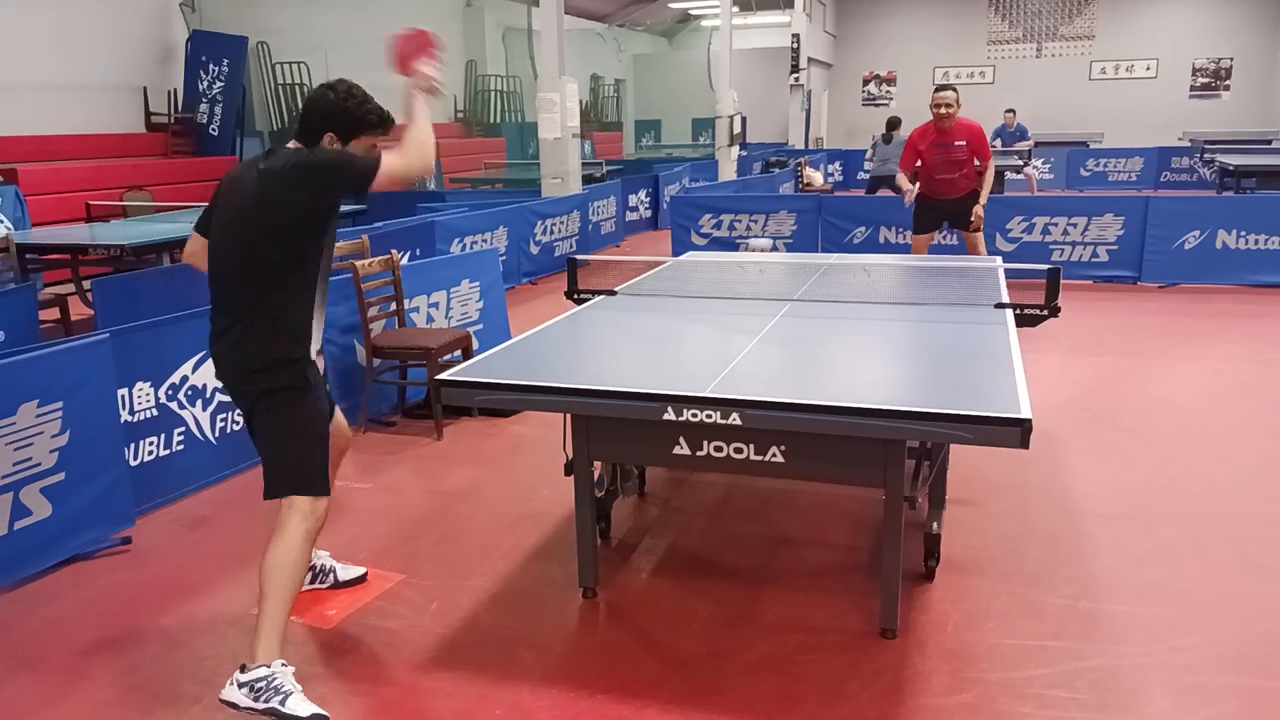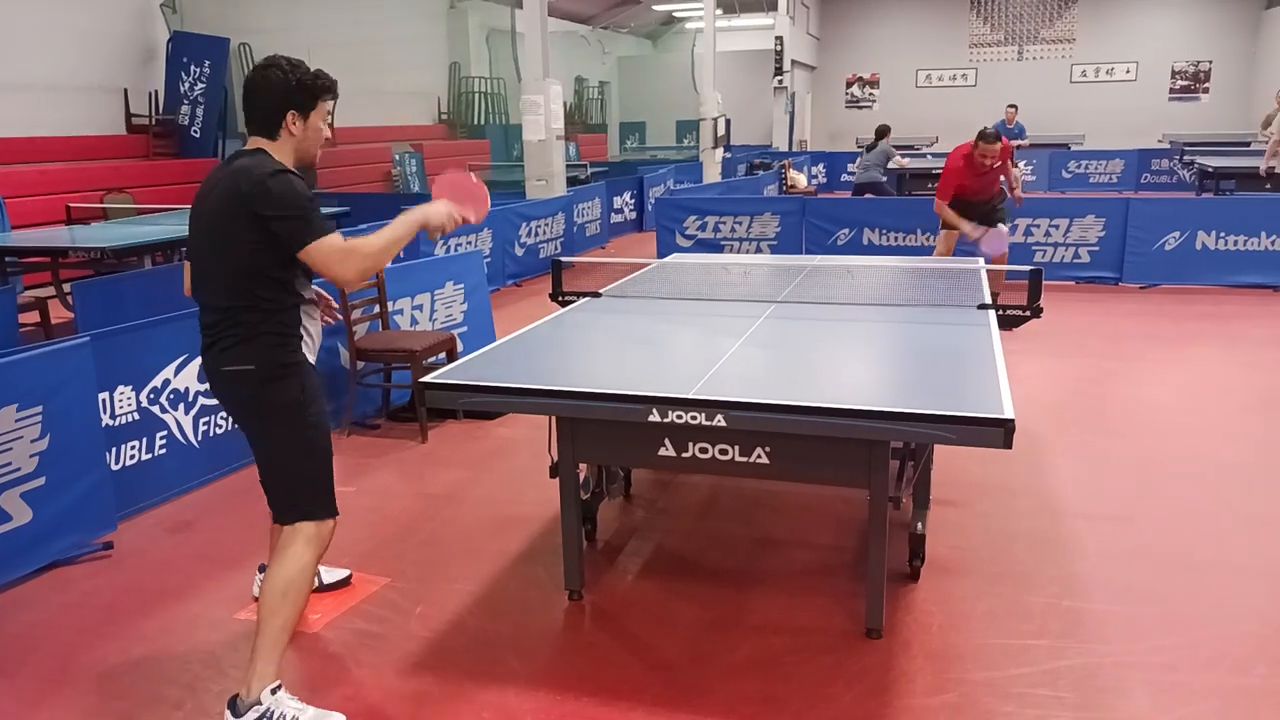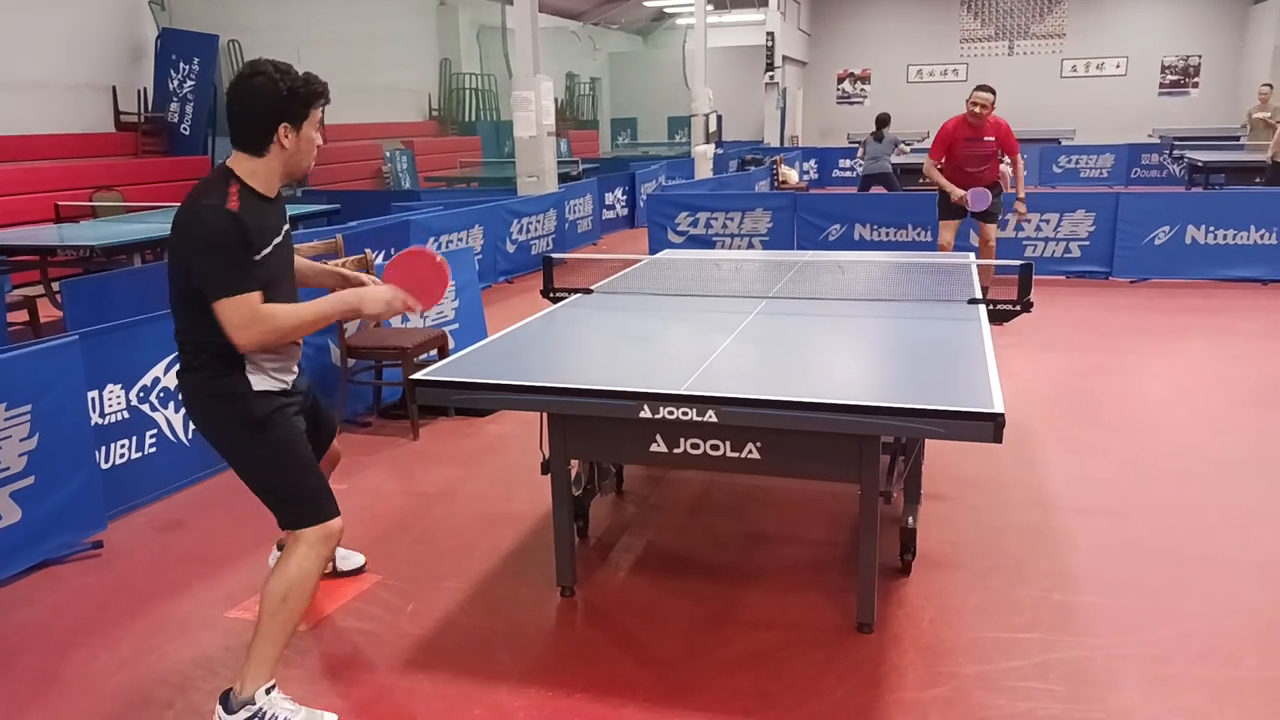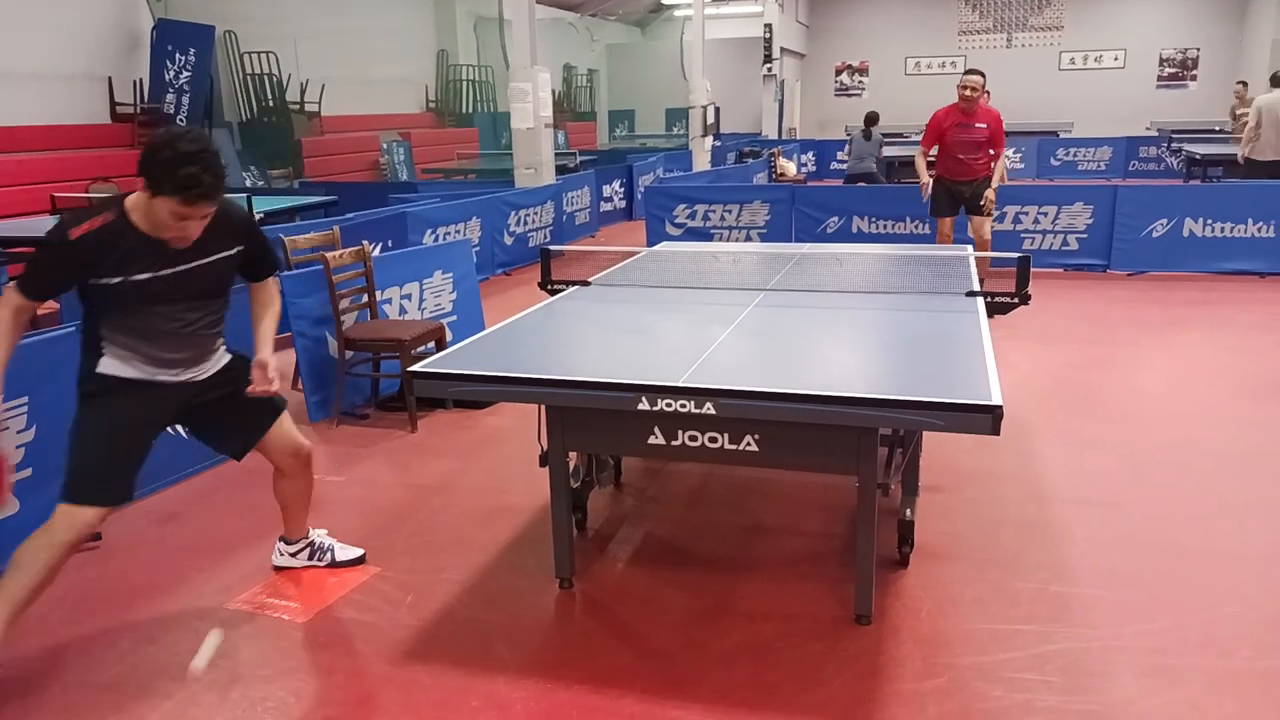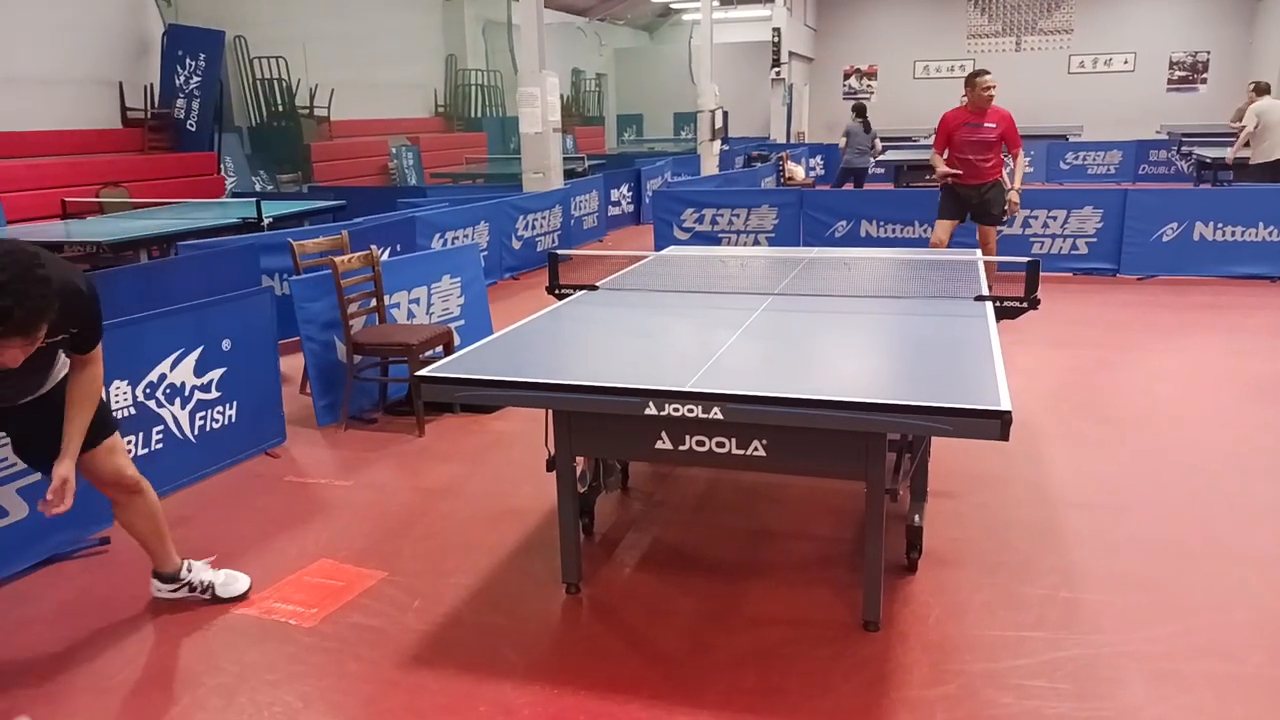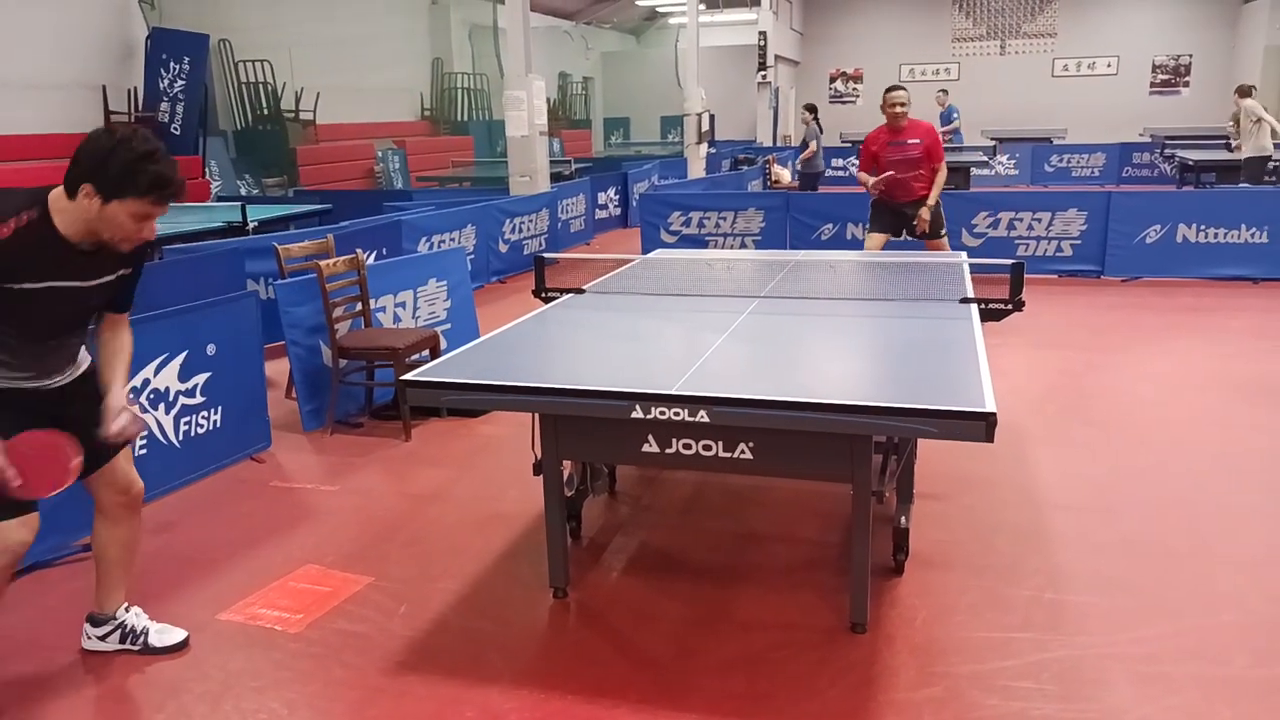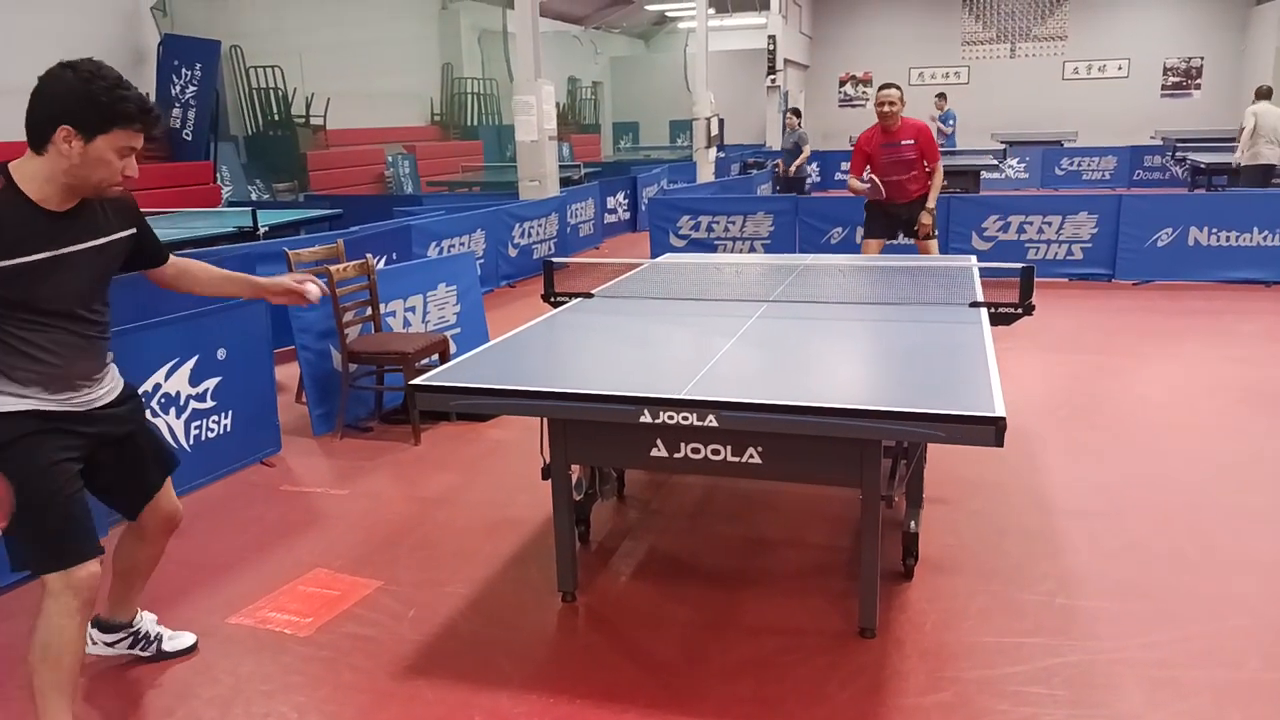
dt=0.5s
person 1, frame 1
left shoulder: (247, 175)
right shoulder: (314, 171)
left elbow: (194, 252)
right elbow: (417, 160)
right wrist: (423, 93)
left hip: (246, 350)
right hip: (274, 362)
left knee: (334, 437)
right knee: (304, 503)
left ankle: (304, 564)
person 1, frame 2
left shoulder: (223, 181)
right shoulder: (271, 182)
left elbow: (195, 281)
right elbow: (347, 265)
right wrist: (420, 217)
left hip: (234, 363)
right hip: (269, 371)
left knee: (295, 477)
right knee: (312, 524)
left ankle: (281, 574)
person 1, frame 3
left shoulder: (267, 194)
right shoulder: (214, 217)
right elbow: (246, 328)
left wrist: (352, 276)
right wrist: (352, 301)
left hip: (280, 381)
right hip: (235, 393)
left knee: (326, 455)
right knee: (319, 525)
left ankle: (294, 555)
person 1, frame 4
left shoulder: (231, 222)
right shoulder: (81, 237)
left elbow: (265, 281)
left wrist: (265, 351)
left hip: (209, 370)
right hip: (123, 384)
left knee: (296, 452)
right knee: (75, 523)
left ankle: (295, 542)
person 1, frame 5
left shoulder: (72, 293)
left elbow: (83, 363)
left wrist: (68, 457)
left hip: (44, 387)
left knee: (123, 479)
left ankle: (172, 573)
person 1, frame 6
left shoulder: (126, 242)
left elbow: (114, 327)
left wrist: (116, 394)
left hip: (66, 379)
left knee: (124, 492)
left ankle: (109, 620)
person 1, frame 7
left shoulder: (113, 209)
left elbow: (170, 269)
left wrist: (269, 286)
left hip: (104, 398)
left knee: (158, 514)
right knee: (75, 577)
left ankle: (115, 626)
person 2, frame 1
left shoulder: (973, 130)
right shoulder: (918, 136)
left elbow: (989, 167)
right elbow: (902, 174)
left wrist: (981, 202)
right wrist: (908, 188)
left hip: (966, 198)
right hip: (930, 199)
left knee: (978, 253)
right knee: (918, 254)
person 2, frame 2
left shoulder: (1004, 145)
right shoulder: (956, 164)
right elbow: (940, 207)
left wrist: (1014, 187)
right wrist: (965, 227)
left hip: (993, 199)
right hip: (959, 201)
left knee: (1001, 252)
right knee: (943, 251)
person 2, frame 3
left shoulder: (1001, 127)
right shoulder: (950, 128)
left elbow: (1016, 160)
right elbow: (929, 167)
left wrist: (1020, 197)
right wrist: (951, 189)
left hip: (988, 189)
right hip: (955, 191)
left knee: (988, 243)
right knee: (945, 244)
left ankle: (983, 294)
person 2, frame 4
left shoulder: (993, 117)
right shoulder: (941, 116)
left elbow: (999, 156)
right elbow: (921, 153)
left wrist: (993, 187)
right wrist: (924, 176)
left hip: (980, 183)
right hip: (946, 183)
left knee: (984, 238)
right knee: (944, 238)
person 2, frame 5
left shoulder: (1003, 117)
right shoulder: (950, 119)
left elbow: (1017, 155)
right elbow: (936, 153)
left wrist: (1015, 188)
right wrist: (940, 167)
left hip: (989, 188)
right hip: (955, 187)
left knee: (988, 246)
right knee: (937, 242)
person 2, frame 6
left shoulder: (926, 131)
right shoulder: (873, 139)
left elbow: (941, 170)
right elbow: (861, 172)
left wrist: (929, 205)
right wrist: (869, 181)
left hip: (922, 202)
right hip: (887, 204)
person 2, frame 7
left shoulder: (920, 130)
right shoulder: (866, 139)
left elbow: (937, 170)
right elbow: (852, 180)
left wrist: (929, 209)
right wrist: (863, 188)
left hip: (917, 203)
right hip: (881, 206)
